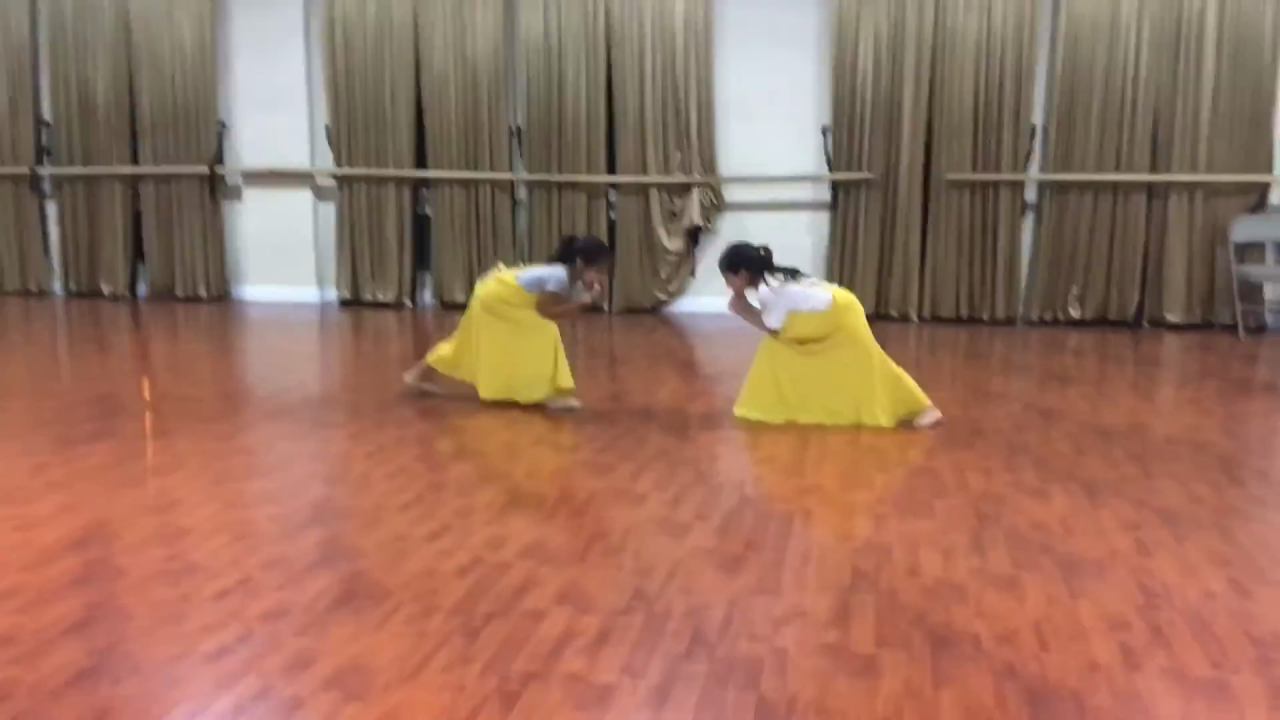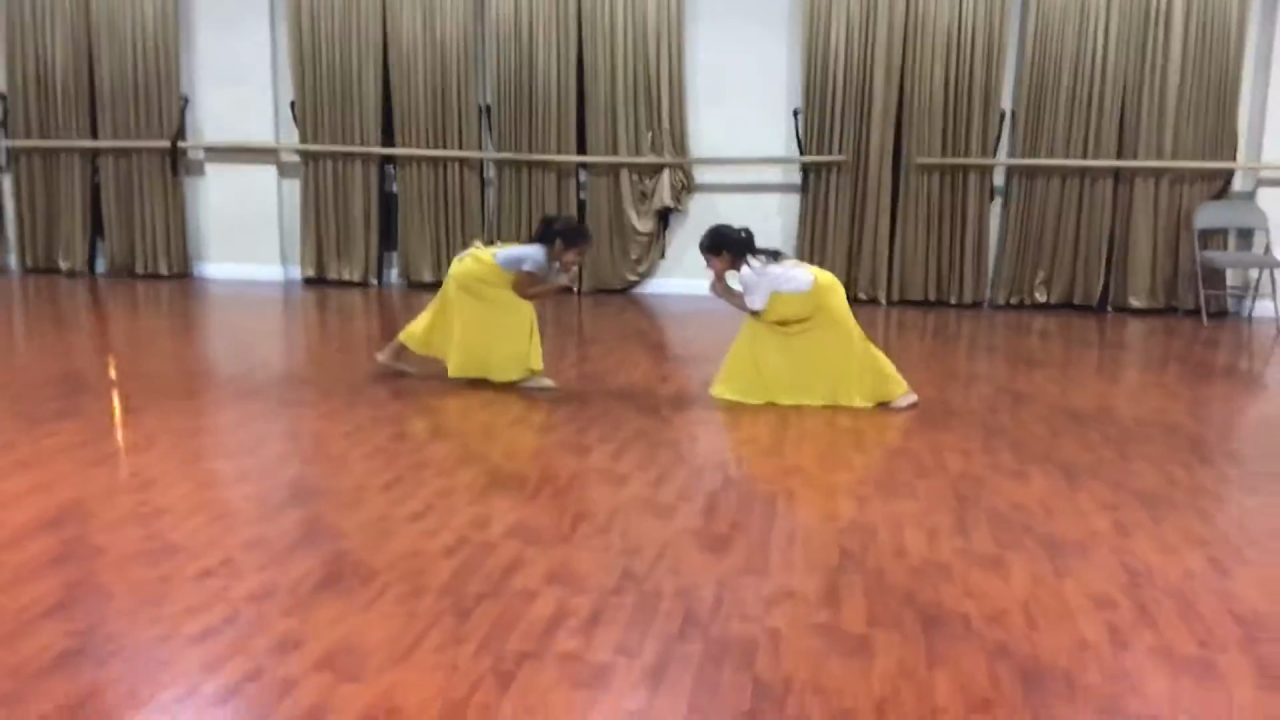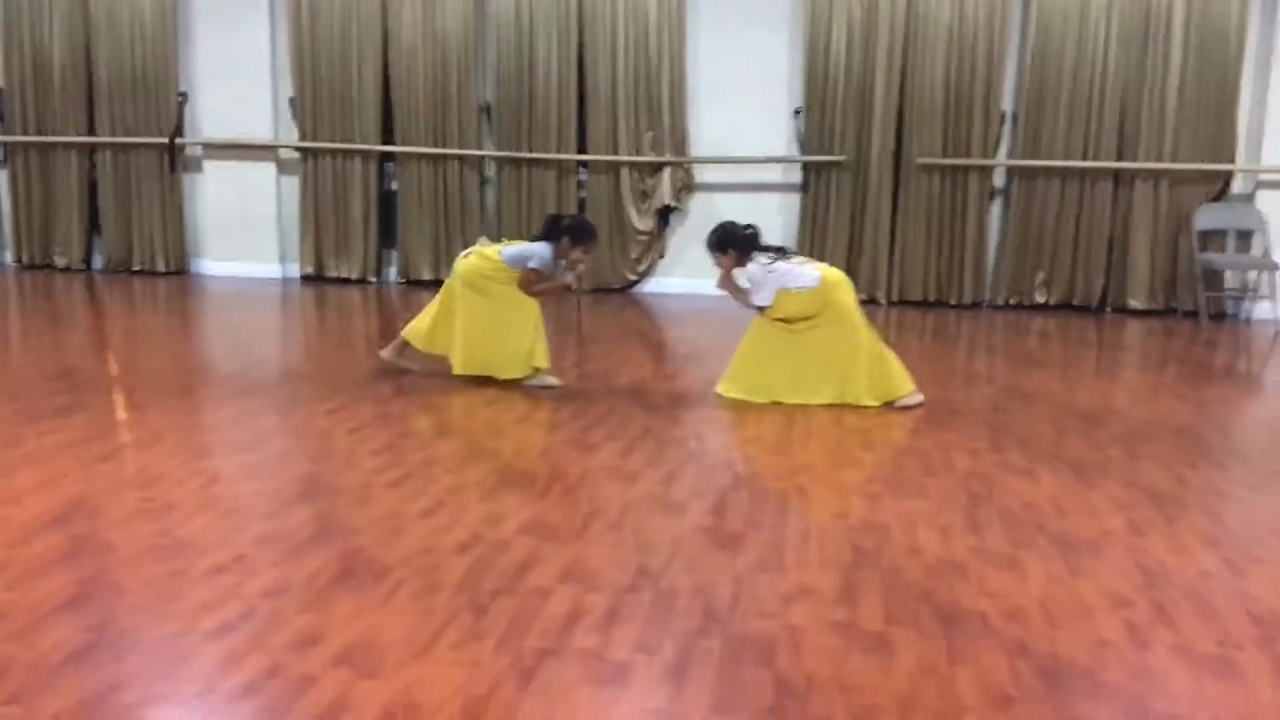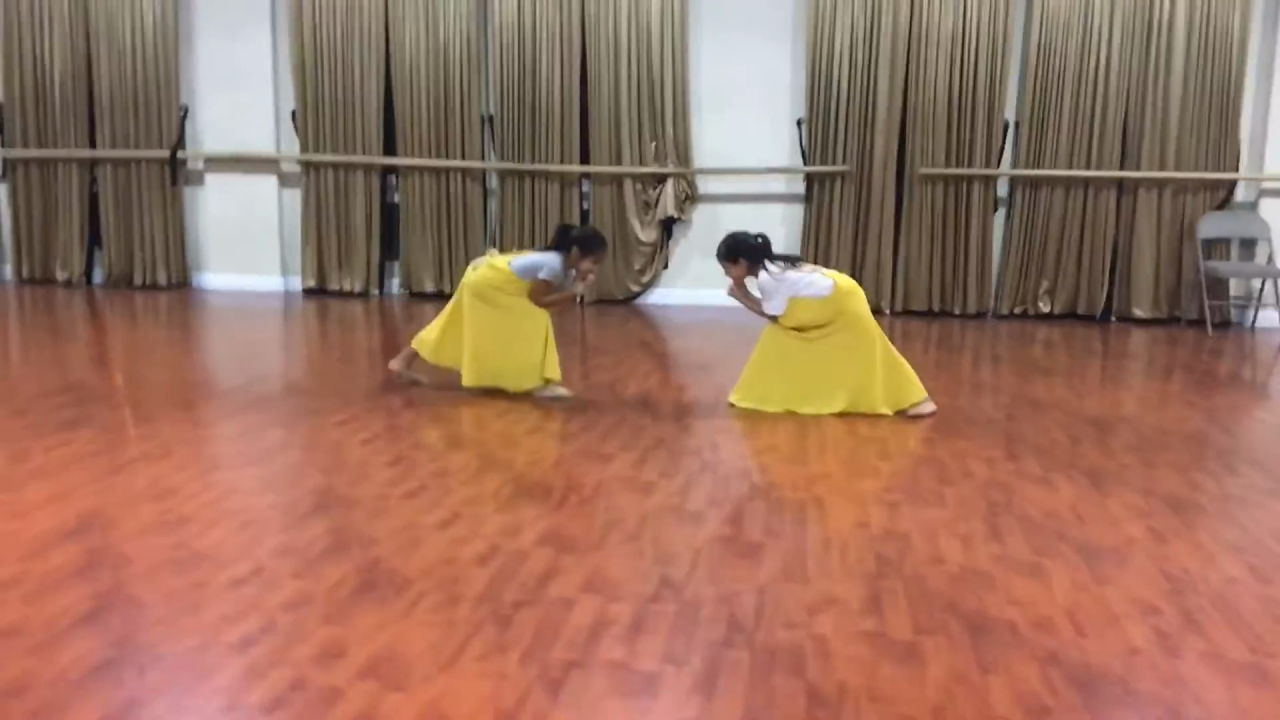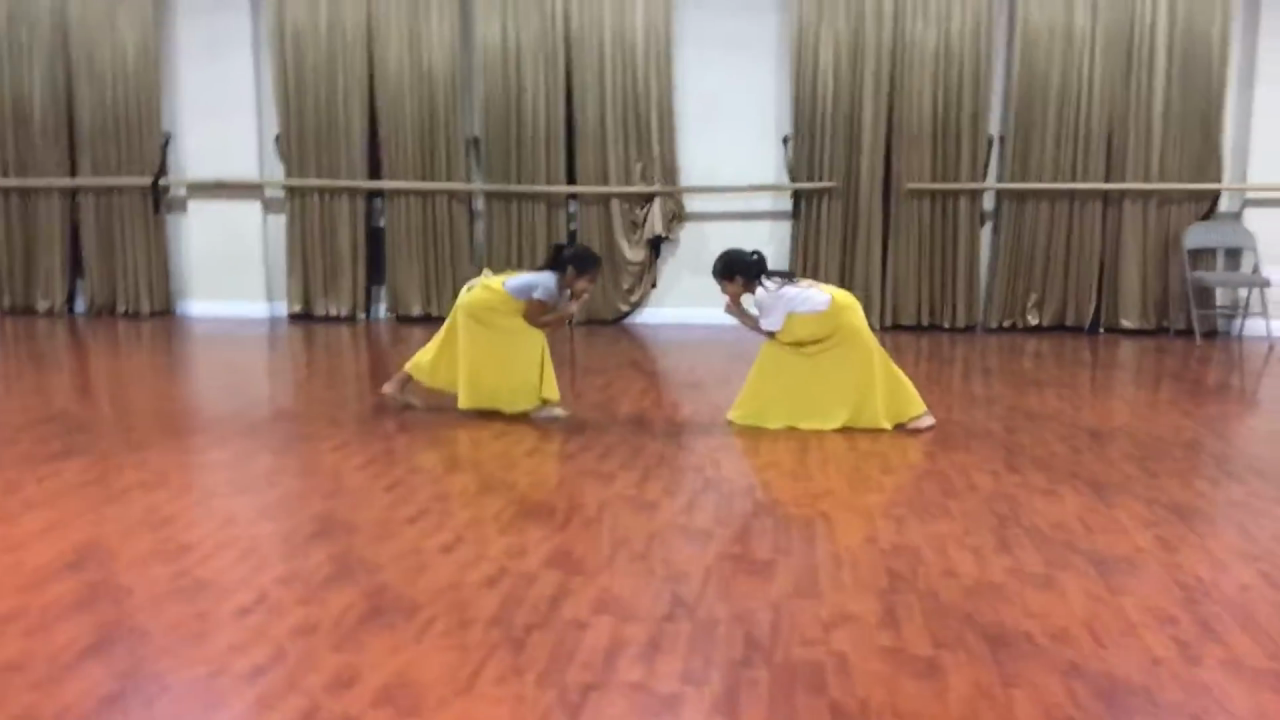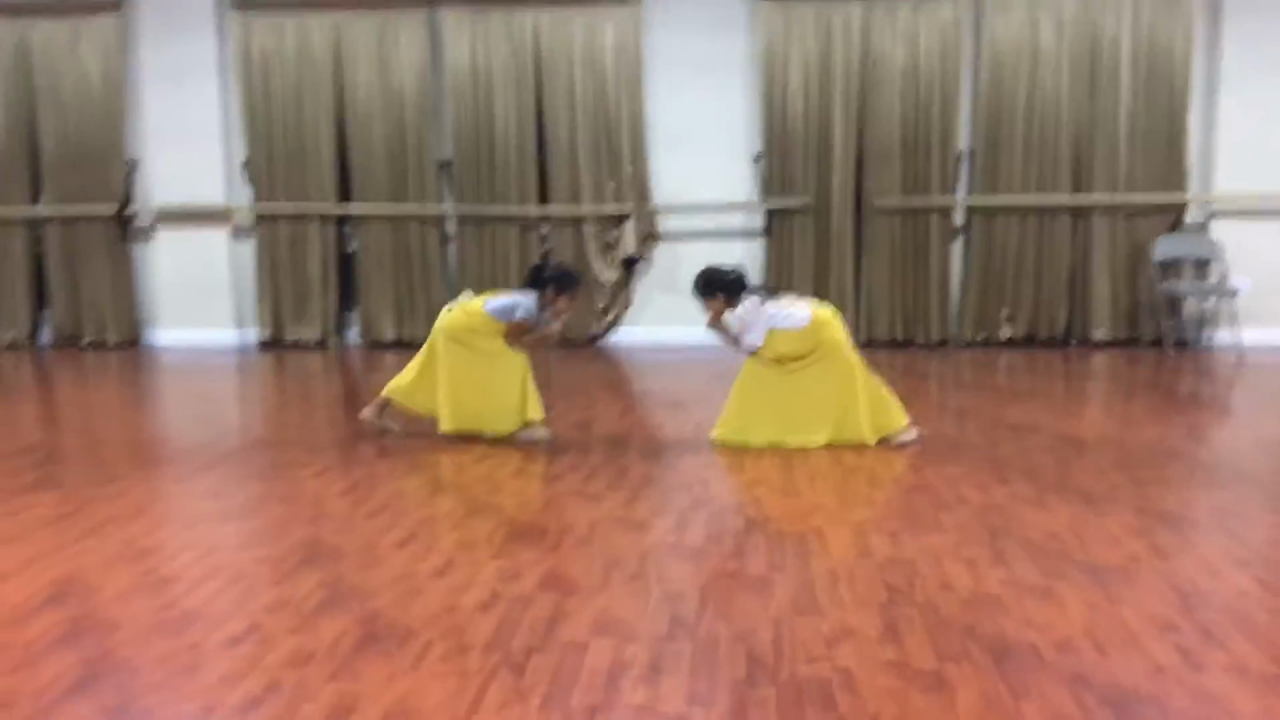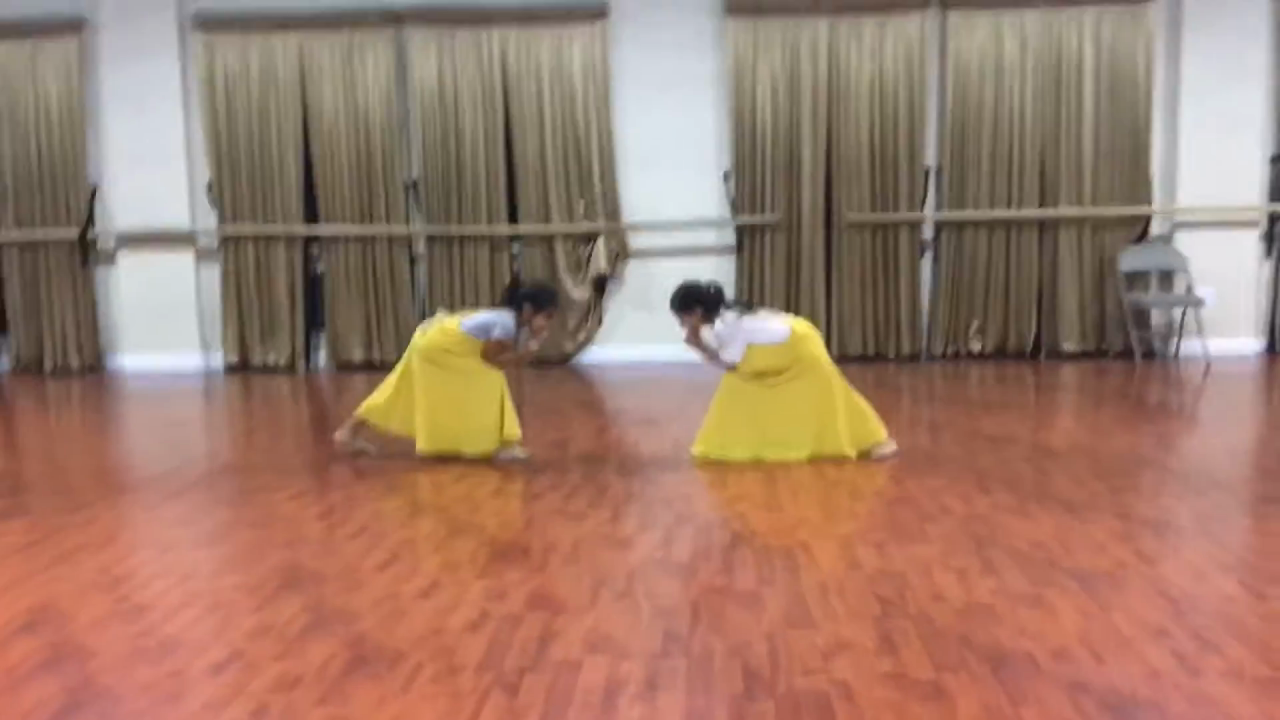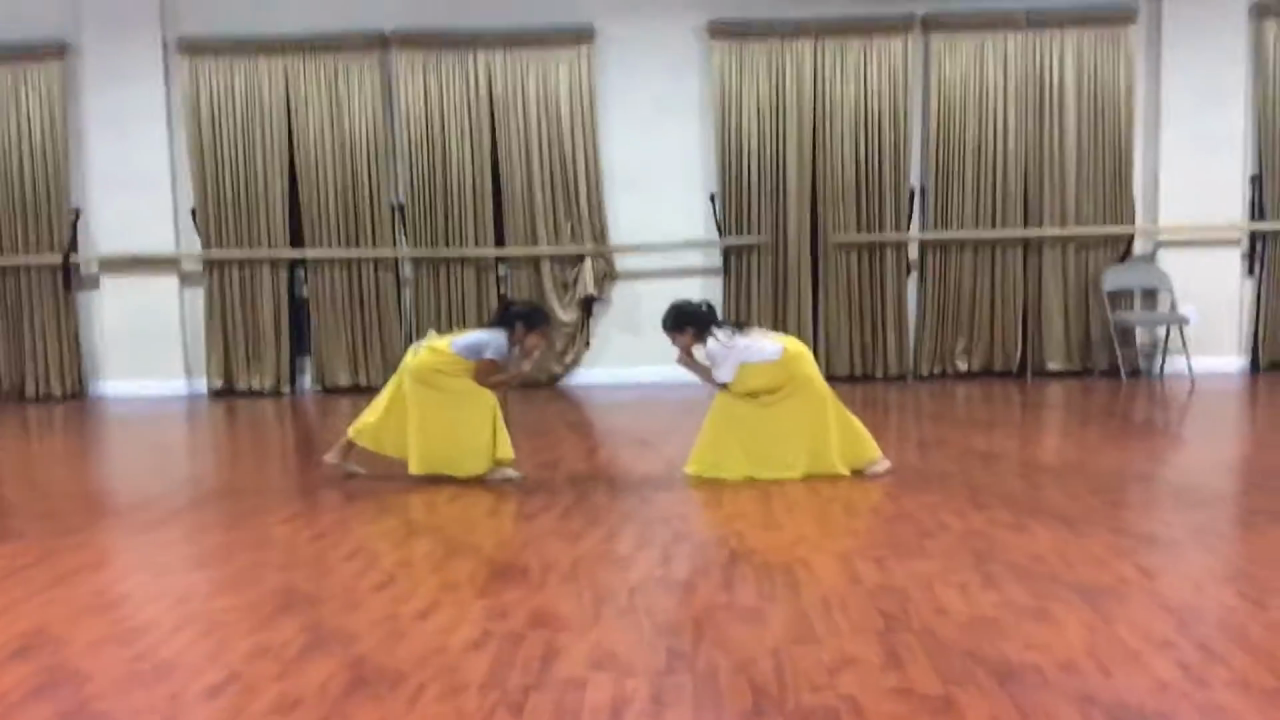
dt=0.1s
person 1, frame 1
left shoulder: (767, 291)
right shoulder: (771, 280)
left elbow: (774, 328)
right elbow: (775, 321)
left wrist: (742, 311)
right wrist: (745, 307)
left hip: (840, 314)
right hip: (825, 317)
left knee: (869, 364)
right knee: (776, 347)
left ankle: (922, 409)
person 1, frame 2
left shoulder: (749, 273)
right shoulder: (753, 262)
left elbow: (755, 310)
right elbow: (756, 301)
left wrist: (723, 293)
right wrist: (726, 289)
left hip: (821, 295)
right hip: (806, 298)
left knee: (849, 346)
right knee: (757, 330)
left ankle: (898, 392)
right ankle: (752, 385)
person 1, frame 3
left shoulder: (755, 269)
right shoulder: (758, 258)
left elbow: (761, 307)
right elbow: (761, 298)
left wrist: (730, 288)
right wrist: (732, 285)
left hip: (829, 292)
right hip: (814, 295)
left knee: (857, 343)
right knee: (766, 327)
left ankle: (904, 391)
person 1, frame 4
left shoulder: (767, 278)
right shoulder: (770, 268)
left elbow: (773, 316)
right elbow: (774, 307)
left wrist: (741, 297)
right wrist: (744, 294)
left hip: (841, 299)
right hip: (826, 303)
left knee: (871, 350)
right knee: (778, 336)
left ankle: (916, 400)
person 1, frame 5
left shoulder: (765, 294)
right shoulder: (767, 284)
left elbow: (770, 332)
right elbow: (769, 325)
left wrist: (738, 313)
right wrist: (740, 311)
left hip: (839, 314)
right hip: (823, 319)
left knee: (868, 364)
right knee: (775, 351)
left ankle: (915, 413)
person 1, frame 6
left shoulder: (745, 311)
right shoulder: (748, 301)
left elbow: (752, 348)
right elbow: (752, 341)
left wrist: (721, 329)
right wrist: (723, 327)
left hip: (820, 330)
right hip: (806, 334)
left knee: (850, 379)
right knee: (758, 369)
left ankle: (898, 428)
person 1, frame 7
left shoulder: (723, 327)
right shoulder: (724, 317)
left elbow: (731, 364)
right elbow: (729, 357)
left wrist: (698, 344)
right wrist: (701, 343)
left hip: (798, 344)
right hip: (783, 348)
left knee: (829, 394)
right knee: (736, 383)
left ankle: (877, 441)
person 1, frame 8
left shoulder: (715, 346)
right shoulder: (717, 336)
left elbow: (723, 383)
right elbow: (723, 376)
left wrist: (691, 364)
right wrist: (692, 362)
left hip: (790, 362)
right hip: (776, 367)
left knee: (821, 412)
right knee: (729, 403)
left ankle: (870, 459)
right ankle: (724, 459)
person 2, frame 1
left shoulder: (572, 280)
right shoulder: (559, 277)
left elbow: (560, 308)
right elbow: (545, 312)
left wrist: (585, 300)
right wrist: (581, 302)
left hip: (493, 294)
right hip: (497, 297)
left knee: (466, 342)
right knee: (543, 334)
left ankle: (419, 373)
right ankle: (549, 393)
person 2, frame 2
left shoulder: (549, 261)
right shoulder: (537, 258)
left elbow: (536, 289)
right elbow: (522, 292)
left wrist: (561, 282)
right wrist: (557, 285)
left hip: (469, 273)
right hip: (473, 275)
left knee: (438, 319)
right knee: (519, 314)
left ankle: (392, 353)
right ankle: (523, 373)
person 2, frame 3
left shoulder: (555, 258)
right shoulder: (543, 255)
left elbow: (542, 286)
right elbow: (527, 289)
left wrist: (567, 280)
right wrist: (563, 282)
left hip: (474, 268)
right hip: (478, 272)
left knee: (444, 318)
right knee: (524, 311)
left ankle: (395, 349)
right ankle: (528, 372)
person 2, frame 4
left shoulder: (565, 269)
right shoulder: (553, 265)
left elbow: (552, 296)
right elbow: (537, 300)
left wrist: (576, 289)
right wrist: (573, 293)
left hip: (483, 280)
right hip: (488, 283)
left knee: (451, 329)
right knee: (534, 323)
left ankle: (403, 361)
right ankle: (538, 383)
person 2, frame 5
left shoulder: (558, 286)
right shoulder: (548, 285)
left elbow: (549, 320)
right elbow: (532, 320)
left wrist: (568, 310)
right wrist: (567, 313)
left hip: (477, 300)
right hip: (482, 304)
left knee: (447, 350)
right knee: (531, 343)
left ankle: (397, 385)
right ankle: (536, 404)
person 2, frame 6
left shoulder: (539, 306)
right shoulder: (529, 305)
left elbow: (527, 338)
right elbow: (512, 342)
left wrist: (550, 330)
right wrist: (548, 333)
left hip: (455, 323)
right hip: (462, 327)
left knee: (426, 373)
right knee: (511, 364)
left ankle: (376, 409)
right ankle: (518, 425)
person 2, frame 7
left shoulder: (516, 324)
right shoulder: (506, 323)
left elbow: (502, 357)
right elbow: (490, 361)
left wrist: (527, 349)
right wrist: (526, 351)
left hip: (432, 342)
right hip: (438, 346)
left knee: (399, 392)
right knee: (488, 383)
left ankle: (350, 431)
right ankle: (495, 445)
person 2, frame 8
left shoulder: (508, 344)
right shoulder: (499, 343)
left elbow: (496, 378)
right elbow: (483, 381)
left wrist: (519, 369)
right wrist: (518, 372)
left hip: (423, 362)
right hip: (430, 367)
left knee: (389, 413)
right knee: (480, 403)
left ankle: (339, 453)
right ankle: (487, 465)
